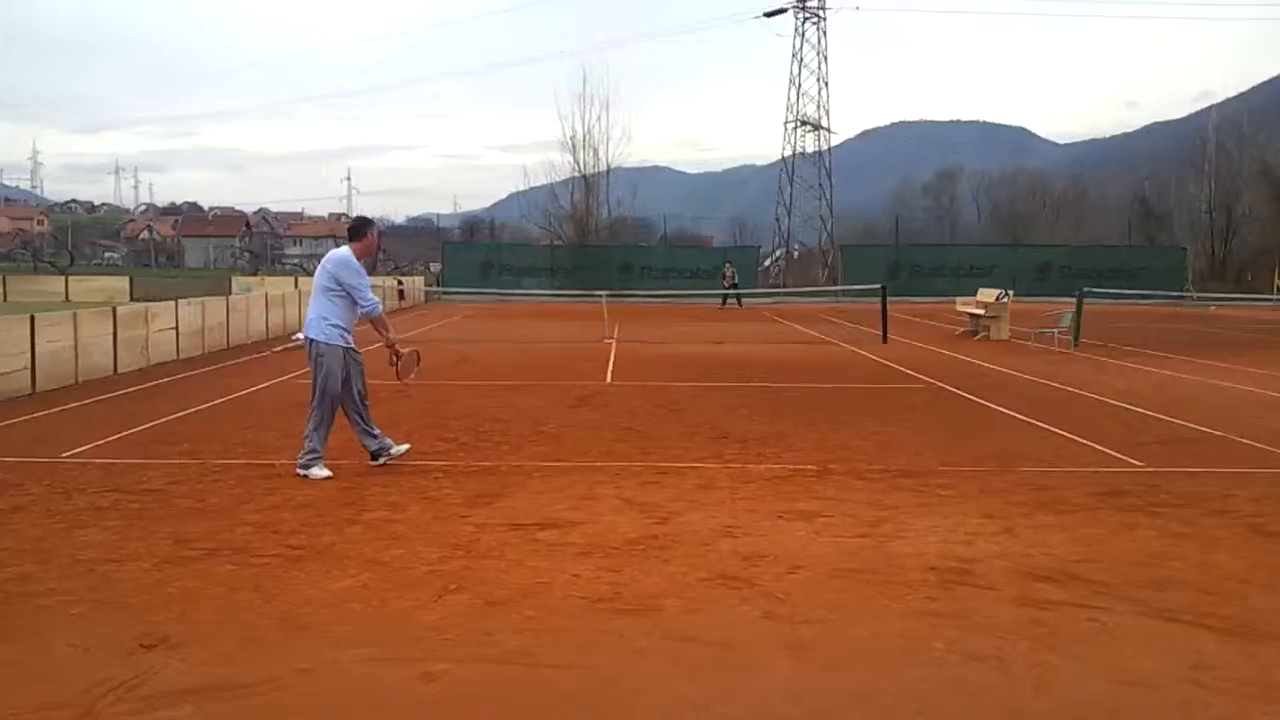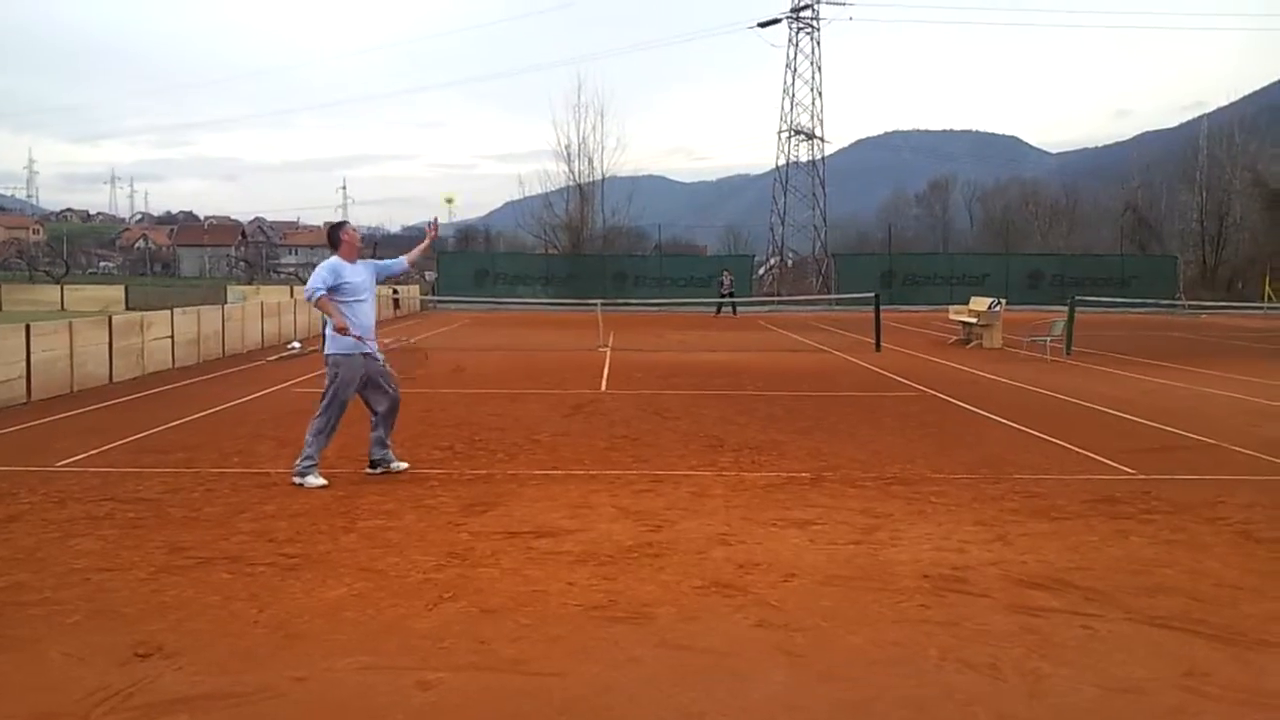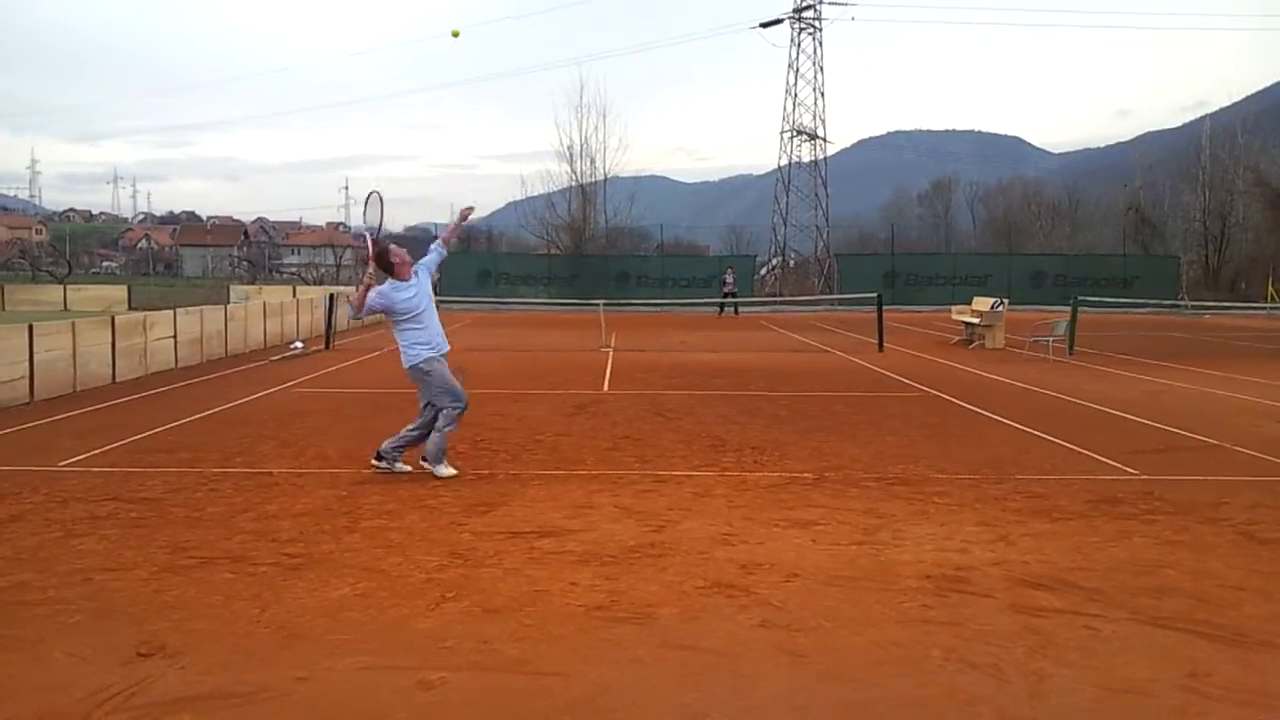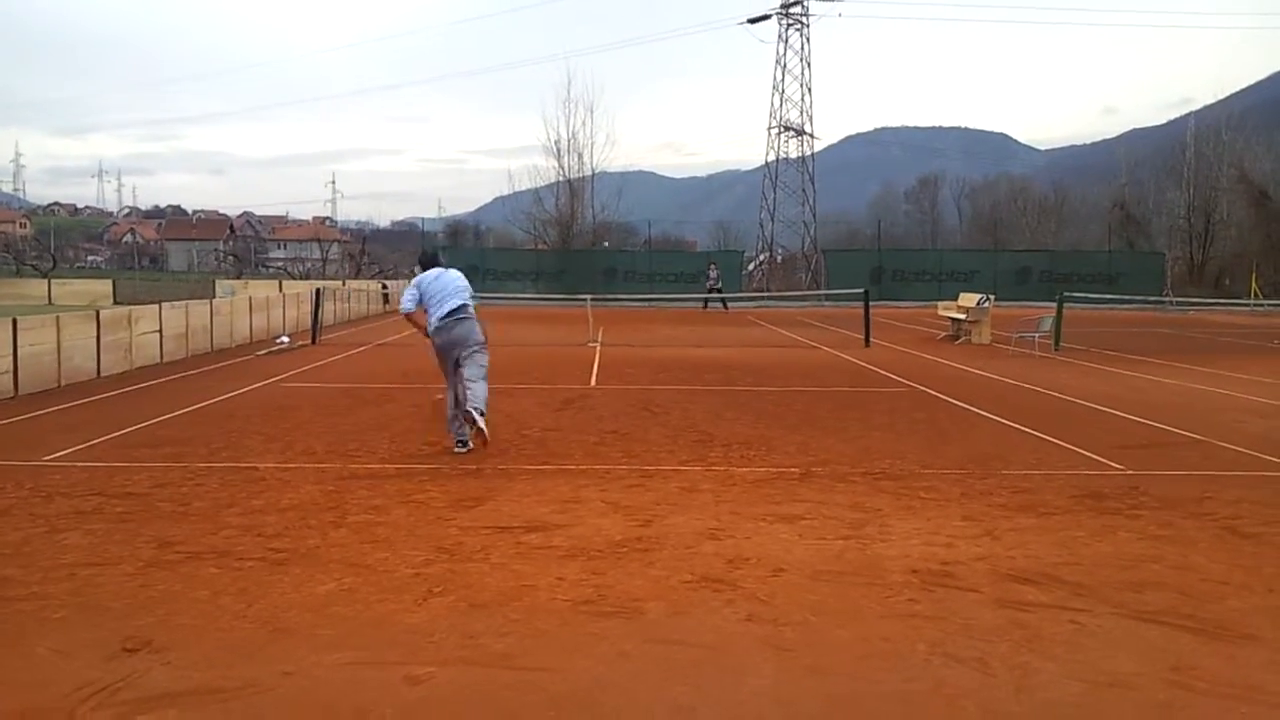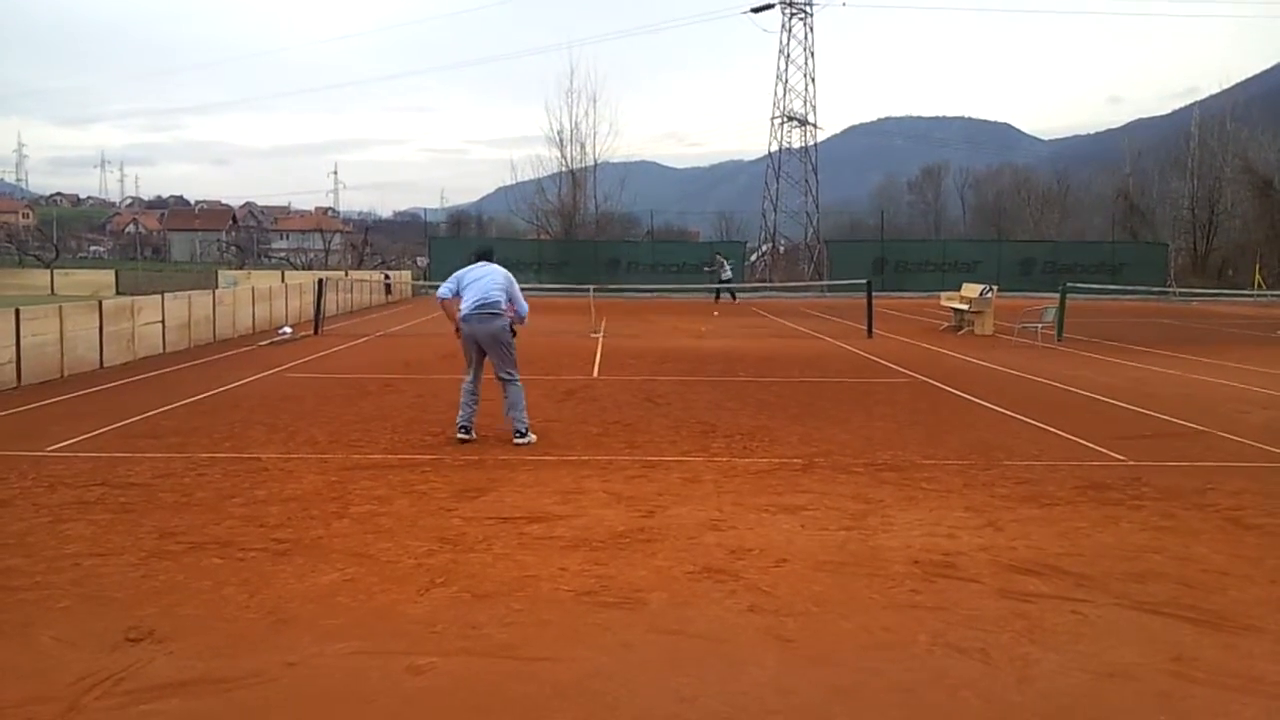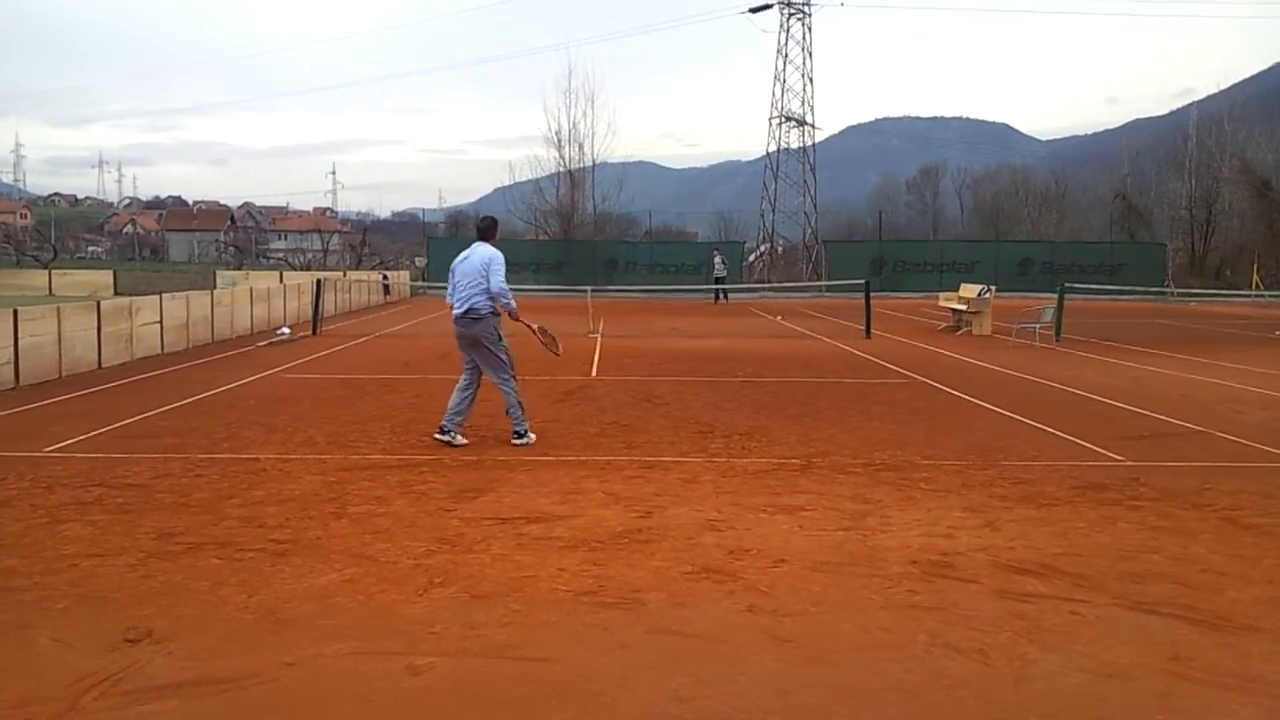
dt=0.5s
person 1, frame 1
left shoulder: (352, 263)
right shoulder: (342, 260)
left elbow: (366, 309)
right elbow: (370, 305)
left wrist: (387, 339)
right wrist: (389, 333)
left hip: (342, 341)
right hip: (325, 339)
left knee: (356, 398)
right knee: (327, 399)
left ankle: (379, 448)
right ankle: (309, 461)
person 1, frame 2
left shoulder: (367, 267)
right shoulder: (331, 267)
left elbow: (401, 264)
right elbow: (313, 291)
left wrist: (427, 241)
right wrist: (336, 316)
left hip: (369, 353)
right hip: (343, 354)
left knee: (388, 401)
right knee: (330, 413)
left ankle: (380, 459)
right ankle: (304, 469)
person 1, frame 3
left shoulder: (422, 272)
right shoulder: (385, 293)
left elbow: (440, 246)
right elbow: (355, 310)
left wrist: (459, 221)
right wrist: (365, 287)
left hip: (436, 357)
right hip: (421, 360)
left knee: (431, 415)
right knee: (457, 401)
left ankle: (387, 455)
right ankle: (433, 458)
person 1, frame 4
left shoulder: (419, 281)
right shoulder: (458, 275)
left elbow: (407, 309)
left wrist: (426, 329)
left hip: (441, 334)
right hip: (466, 327)
left knee: (454, 385)
right knee: (475, 380)
left ankle: (461, 439)
right ankle: (475, 410)
person 1, frame 5
left shoulder: (462, 273)
right shoulder: (504, 273)
left elbow: (443, 295)
right elbow: (522, 312)
left wrist: (456, 322)
right wrist: (514, 318)
left hip: (469, 324)
right hip: (496, 324)
left knee: (472, 377)
right knee: (510, 378)
left ankle: (464, 426)
right ankle: (520, 431)
person 1, frame 6
left shoulder: (459, 258)
right shoulder: (493, 255)
left elbow: (451, 296)
right elbow: (498, 288)
right wrist: (512, 310)
left hip: (461, 323)
right hip: (483, 324)
left knee: (469, 377)
right knee: (505, 377)
left ankle: (448, 429)
right ankle: (520, 431)
